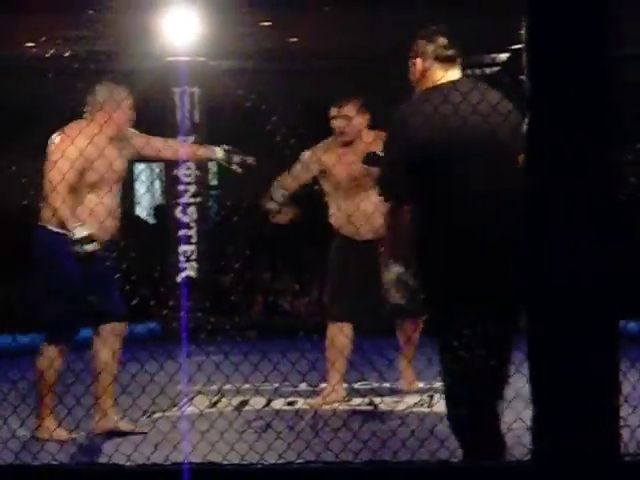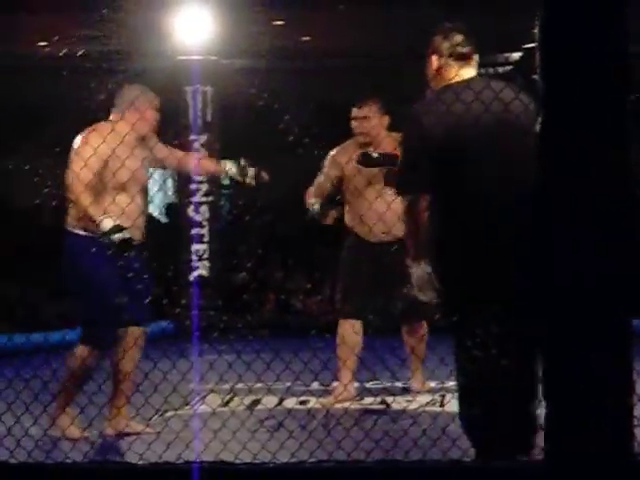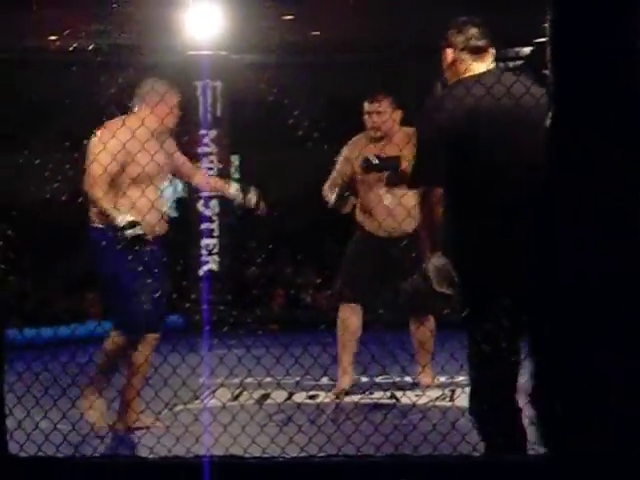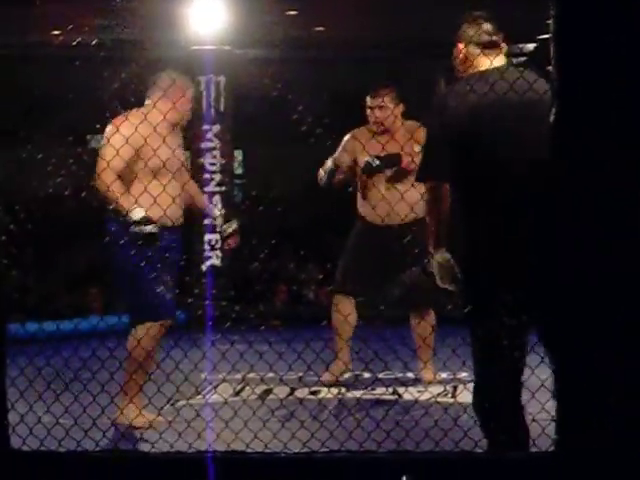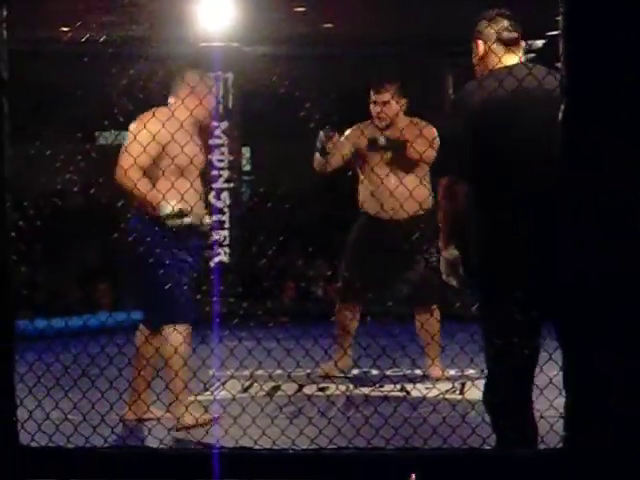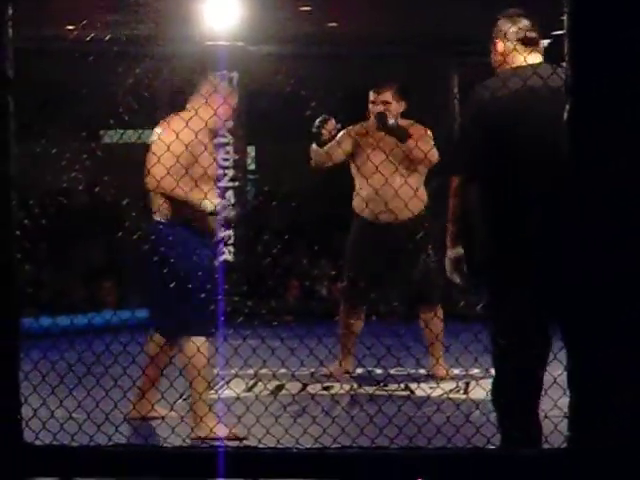
dt=0.1s
person 1, frame 1
left shoulder: (412, 116)
right shoulder: (499, 102)
left elbow: (397, 201)
right elbow: (525, 168)
left wrist: (392, 259)
right wrist: (524, 231)
left hip: (449, 255)
right hip: (508, 247)
left knee: (463, 354)
right knee: (497, 346)
left ankle: (483, 451)
right ankle: (486, 438)
person 1, frame 2
left shoulder: (428, 114)
right shoulder: (518, 98)
left elbow: (414, 197)
right elbow: (533, 169)
left wrist: (418, 258)
right wrist: (534, 226)
left hip: (468, 254)
right hip: (526, 246)
left knee: (479, 355)
right knee: (522, 349)
left ankle: (497, 450)
right ankle: (521, 439)
person 1, frame 3
left shoulder: (444, 107)
right shoulder: (533, 92)
left elbow: (431, 189)
left wrist: (434, 250)
left hip: (484, 248)
right hip: (543, 241)
left knee: (494, 353)
left ankle: (505, 446)
person 1, frame 4
left shoulder: (454, 102)
right shoulder: (542, 87)
left elbow: (438, 186)
left wrist: (438, 246)
left hip: (491, 246)
right hip: (551, 239)
left knee: (498, 350)
left ankle: (508, 442)
person 1, frame 5
left shoulder: (474, 98)
right shoulder: (559, 87)
left elbow: (451, 181)
left wrist: (447, 240)
left hip: (504, 245)
right hip: (566, 239)
left knee: (510, 353)
left ankle: (516, 442)
person 1, frame 6
left shoulder: (488, 97)
right shoulder: (570, 87)
left elbow: (463, 179)
left wrist: (453, 239)
left hip: (514, 246)
left knee: (517, 353)
left ankle: (521, 441)
person 2, frame 1
left shoulder: (122, 138)
right shoulder: (74, 139)
left elbow: (167, 148)
right elbow: (56, 190)
left wrist: (215, 153)
right wrist: (78, 232)
left hip: (97, 245)
right hip: (66, 245)
left knee: (113, 325)
right knee: (59, 335)
left ankle: (106, 414)
right ankle: (45, 421)
person 2, frame 2
left shoulder: (144, 143)
right shoulder: (98, 140)
left elbow: (184, 160)
right elbow: (76, 187)
left wrist: (230, 169)
right wrist: (107, 223)
left hip: (124, 248)
right hip: (93, 248)
left knee: (133, 331)
right knee: (99, 337)
left ankle: (118, 416)
right ankle: (63, 411)
person 2, frame 3
left shoulder: (160, 137)
right shoulder: (116, 134)
left elbow: (191, 173)
right elbow: (94, 183)
left wrist: (234, 191)
right wrist: (122, 220)
left hip: (149, 243)
right hip: (117, 242)
left knee: (148, 328)
right knee: (137, 325)
left ankle: (127, 410)
right ankle: (94, 390)
person 2, frame 4
left shoulder: (173, 132)
right shoulder: (131, 126)
left elbow: (184, 181)
right elbow: (105, 176)
right wrist: (134, 213)
left hip: (166, 236)
right hip: (135, 235)
left knee: (154, 319)
right knee: (157, 315)
left ankle: (131, 404)
right ankle: (128, 401)
person 2, frame 5
left shoulder: (190, 130)
right shoulder: (155, 123)
right elbow: (126, 173)
left wrist: (206, 220)
right wrist: (164, 205)
left hip: (187, 232)
right hip: (160, 233)
left knee: (159, 319)
right knee: (177, 317)
left ankle: (138, 403)
right ankle: (184, 408)
person 2, frame 6
left shoulder: (201, 133)
right shoulder: (180, 129)
right elbow: (158, 179)
left wrist: (212, 208)
right wrist: (205, 202)
left hip: (192, 236)
right hip: (177, 236)
left knee: (171, 326)
right knee: (198, 326)
left ankle: (143, 401)
right ankle: (204, 420)
person 3, frame 1
left shoulder: (387, 143)
right shoulder: (321, 153)
right elbow: (288, 182)
right wrist: (277, 201)
right hip: (349, 244)
right knee: (339, 315)
left ankle: (406, 367)
right ankle: (335, 387)
person 3, frame 2
left shoulder: (405, 146)
right shoulder: (342, 155)
right elbow: (317, 189)
left wrist: (389, 164)
right wrist: (317, 205)
left hip: (403, 243)
right hip: (362, 244)
left knee: (414, 314)
right knee: (349, 312)
left ankle: (417, 375)
right ankle: (345, 384)
person 3, frame 3
left shoulder: (415, 140)
right shoulder: (354, 148)
right elbow: (333, 185)
left wrist: (388, 163)
right wrist: (335, 197)
left hip: (410, 238)
right hip: (369, 237)
right knee: (348, 298)
left ankle: (424, 370)
right ankle: (345, 373)
person 3, frame 4
left shoulder: (419, 134)
right shoulder: (355, 139)
right elbow: (327, 173)
left wrist: (387, 161)
right wrist: (329, 173)
left hip: (412, 229)
right hip: (370, 228)
left knee: (421, 300)
right knee: (345, 290)
left ankle: (426, 366)
right ankle: (340, 360)
person 3, frame 5
left shoulder: (422, 130)
right shoulder: (357, 133)
left elbow: (431, 155)
right elbow: (324, 166)
left wrist: (394, 143)
right wrist: (323, 150)
left hip: (414, 225)
right hip: (371, 224)
left knee: (425, 299)
right knee: (349, 295)
left ankle: (433, 362)
right ankle: (342, 357)
person 3, frame 6
left shoulder: (418, 132)
right shoulder: (354, 134)
left elbow: (431, 158)
right elbow: (320, 162)
left wrist: (397, 133)
right wrist: (321, 141)
left hip: (411, 226)
right hip: (369, 226)
left knee: (428, 297)
right knee: (353, 298)
left ankle: (438, 361)
right ankle: (346, 360)
